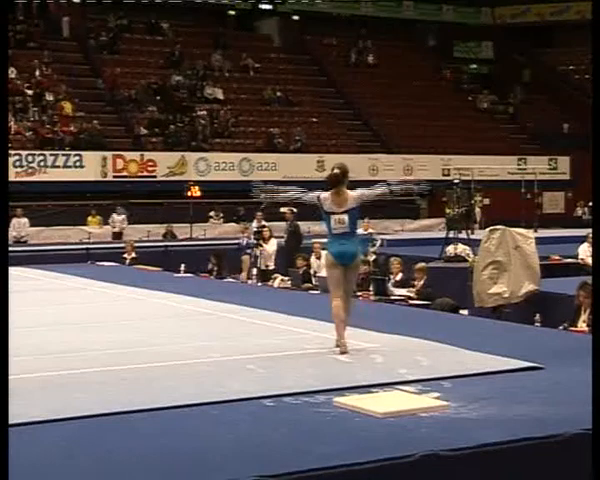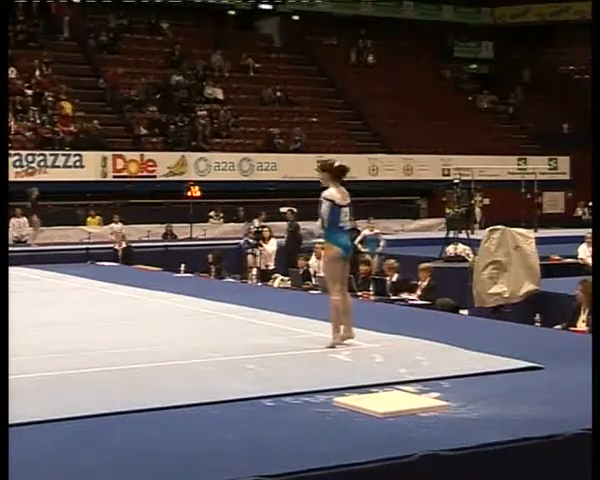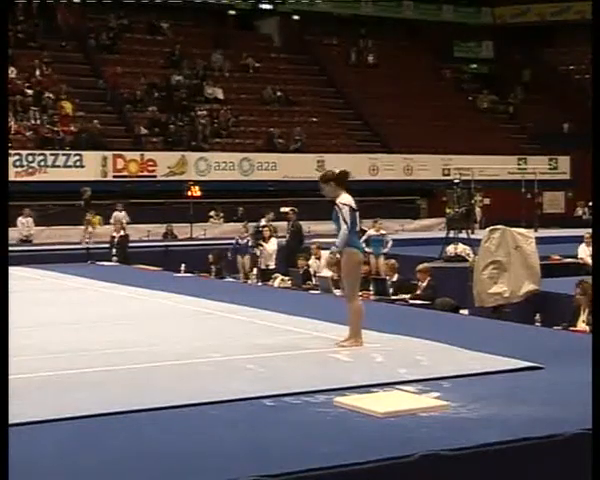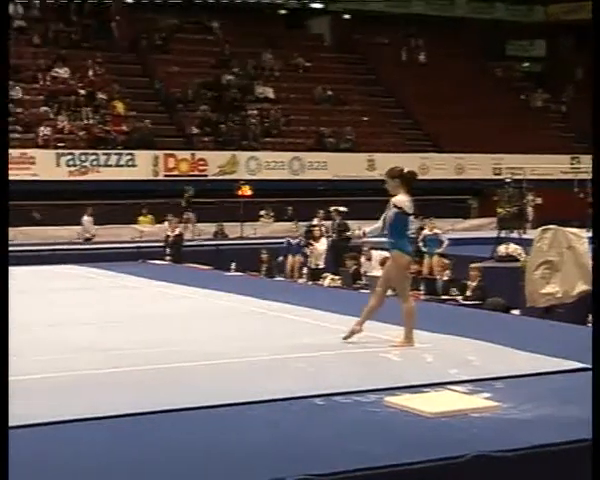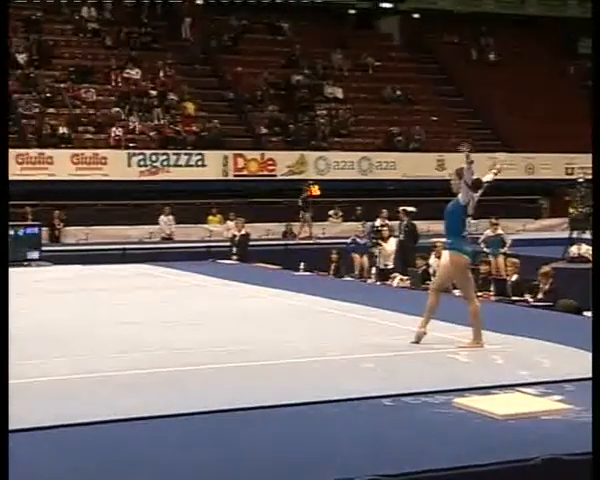
dt=1s
person 1, frame 1
left shoulder: (322, 198)
right shoulder: (356, 196)
left elbow: (298, 195)
right elbow: (380, 191)
left wrist: (272, 193)
right wrist: (407, 187)
left hip: (334, 252)
right hip: (352, 250)
left knee: (337, 298)
right knee: (348, 296)
left ankle: (341, 339)
right ankle: (341, 336)
person 1, frame 2
left shoulder: (327, 195)
right shoulder: (345, 194)
left elbow: (323, 222)
left hip: (333, 244)
right hip: (345, 242)
left knee: (335, 291)
right knee: (343, 290)
left ankle: (336, 335)
right ankle: (347, 330)
person 1, frame 3
left shoulder: (341, 202)
right shoulder: (345, 200)
left elbow: (345, 229)
left wrist: (334, 251)
right wrist: (338, 252)
left hip: (350, 250)
right hip: (352, 249)
left knee: (352, 296)
right knee: (349, 295)
left ankle: (356, 337)
right ankle: (353, 334)
person 1, frame 4
left shoulder: (396, 201)
right shoulder: (406, 200)
left elbow: (382, 225)
left wrist: (363, 233)
right wrist: (367, 232)
left hip: (399, 251)
right hip: (400, 249)
left knee: (404, 296)
right knee: (379, 290)
left ankle: (408, 338)
right ankle: (359, 324)
person 1, frame 5
left shoulder: (465, 198)
right shoulder: (465, 199)
left elbow: (470, 181)
right elbow: (482, 183)
left wrist: (468, 164)
right wrist: (495, 171)
left hip: (458, 251)
right hip: (454, 250)
left knee: (469, 296)
right knee: (435, 288)
left ankle: (477, 339)
right ankle: (423, 327)
